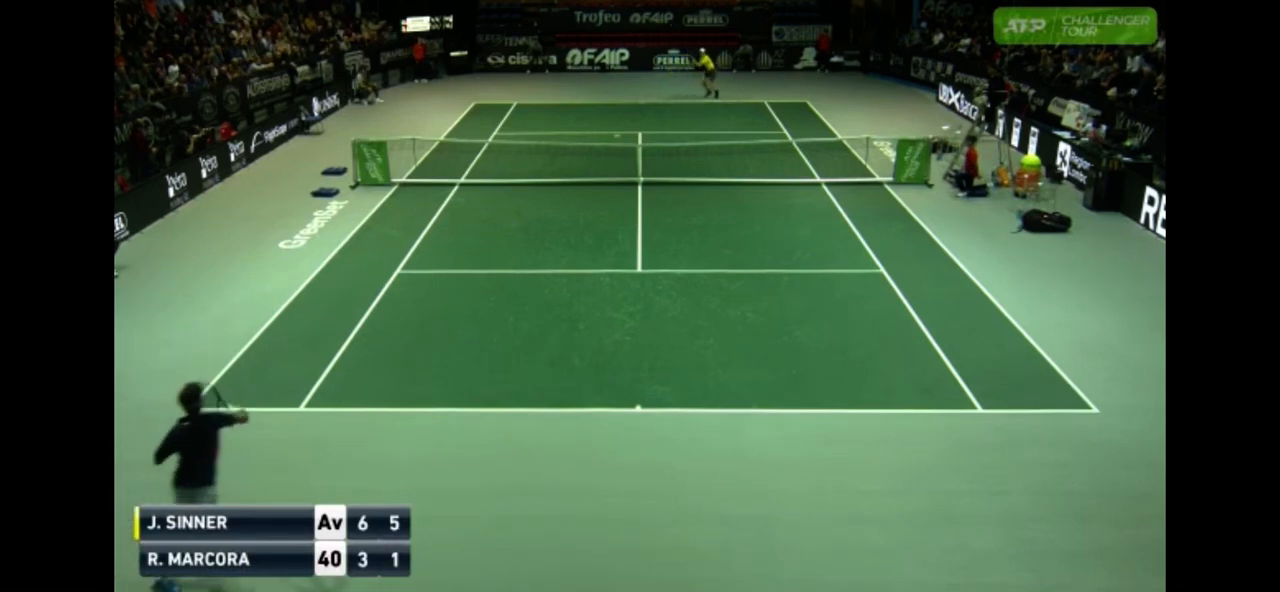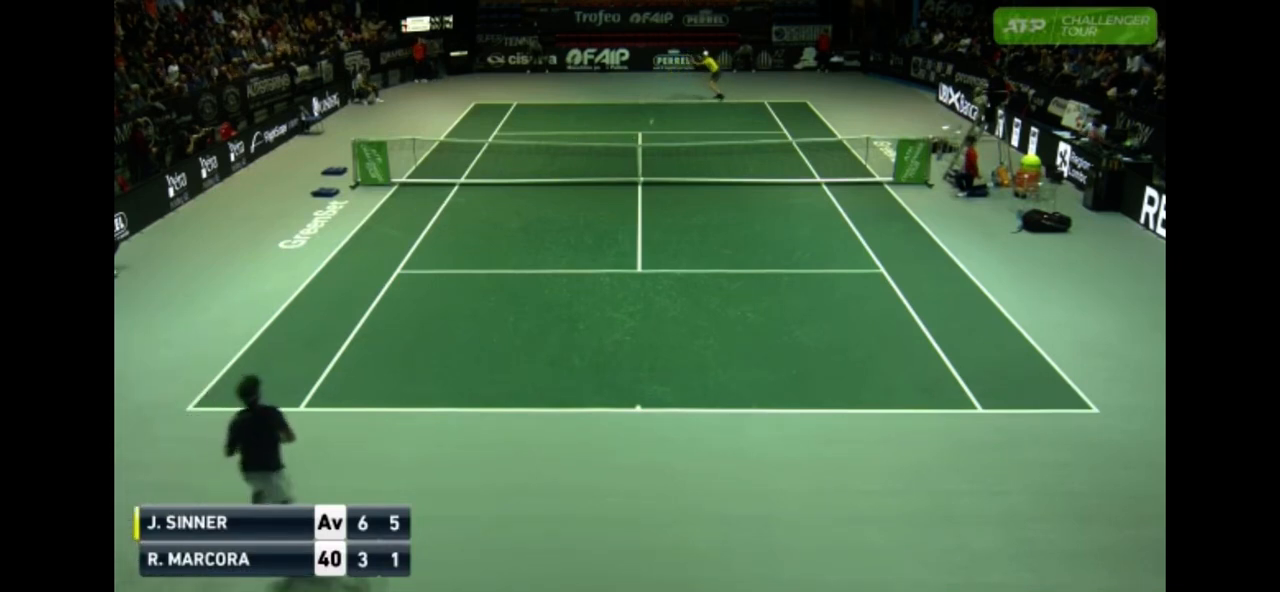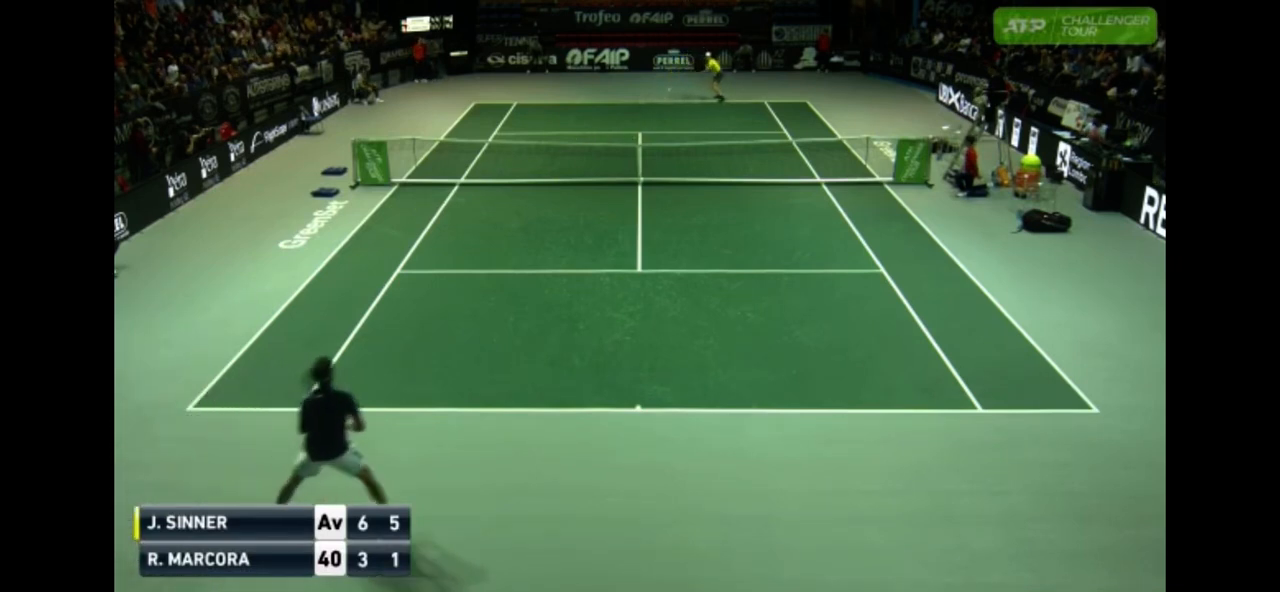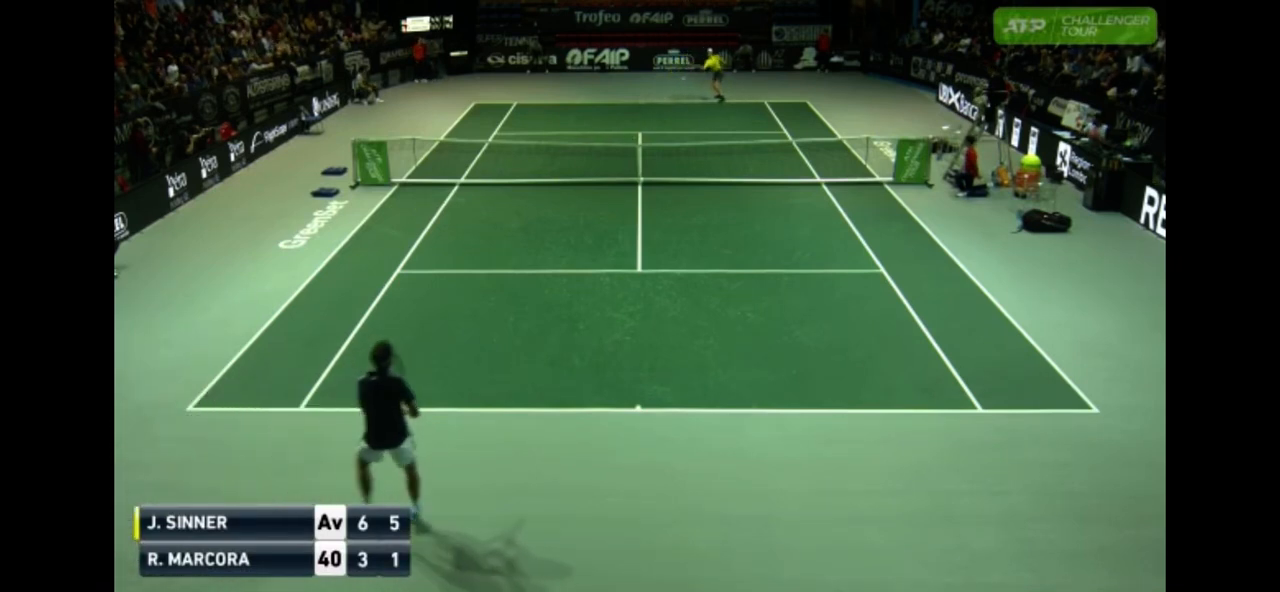
dt=0.2s
person 1, frame 1
left shoulder: (177, 430)
right shoulder: (211, 421)
left elbow: (157, 459)
right elbow: (243, 418)
right wrist: (240, 413)
left hip: (183, 485)
right hip: (201, 486)
person 1, frame 2
left shoulder: (237, 421)
right shoulder: (271, 413)
left elbow: (229, 452)
right elbow: (291, 437)
left hip: (250, 470)
right hip: (272, 469)
left knee: (260, 490)
right knee: (284, 503)
person 1, frame 3
left shoulder: (308, 403)
right shoulder: (343, 398)
left elbow: (303, 430)
right elbow: (360, 426)
left hip: (314, 453)
right hip: (338, 451)
left knee: (294, 480)
right knee: (366, 475)
person 1, frame 4
left shoulder: (363, 383)
right shoulder: (397, 383)
right elbow: (415, 413)
left hip: (374, 439)
right hip: (397, 438)
left knee: (362, 462)
right knee: (411, 469)
right ankle: (416, 511)
